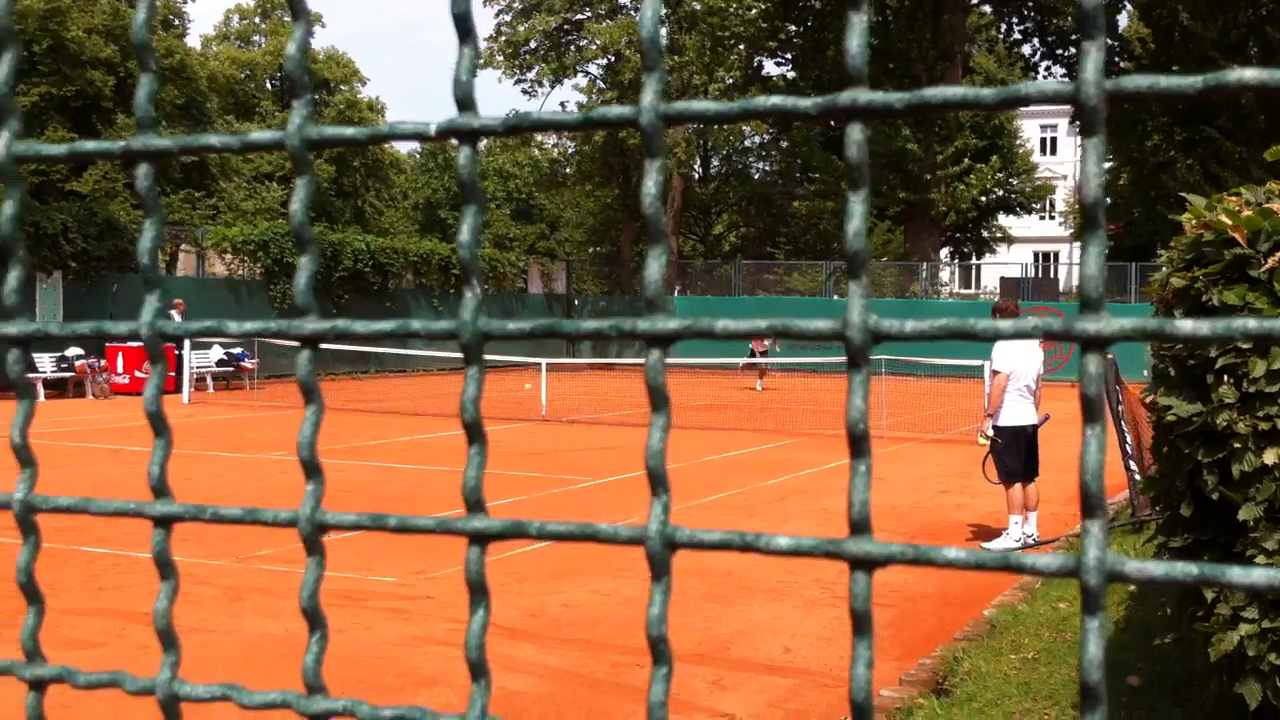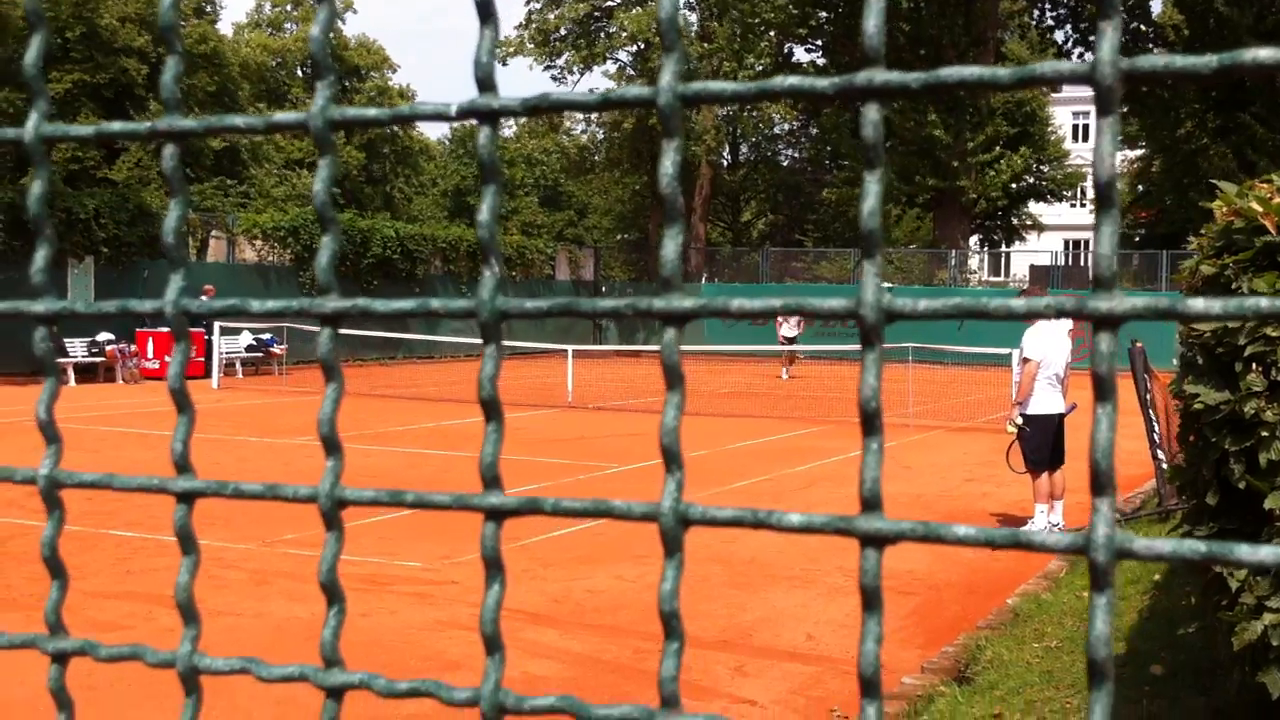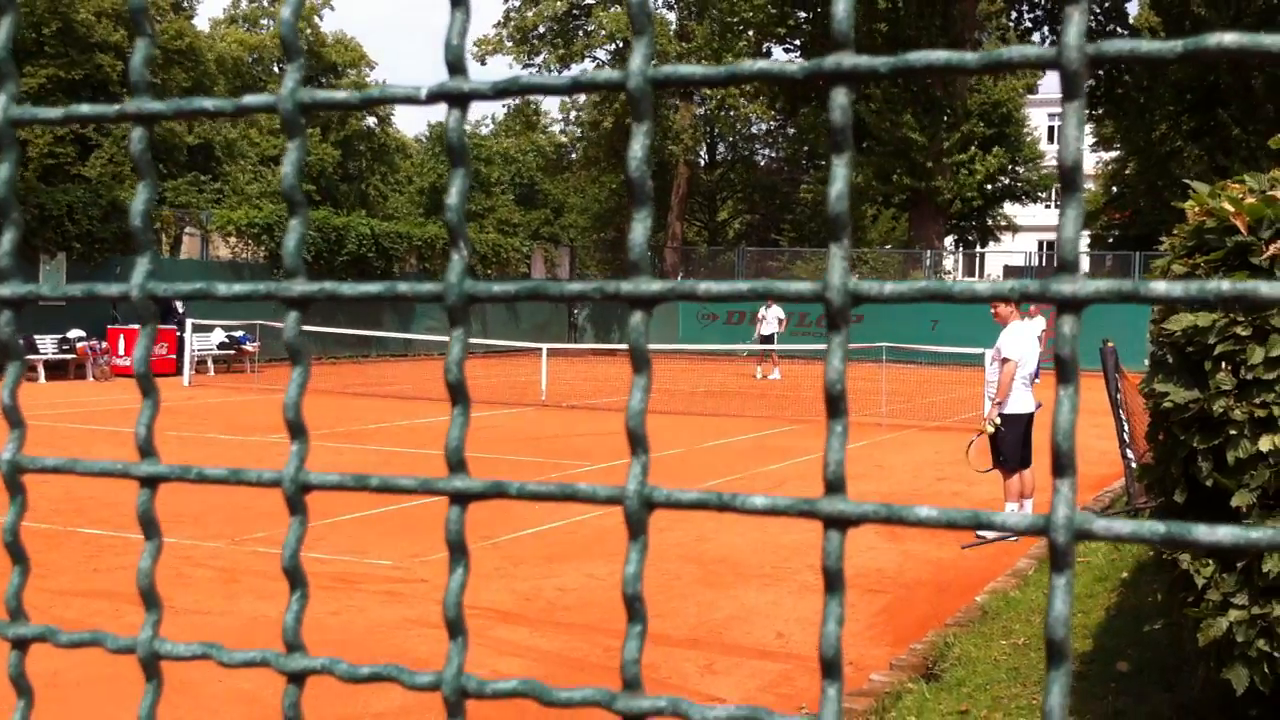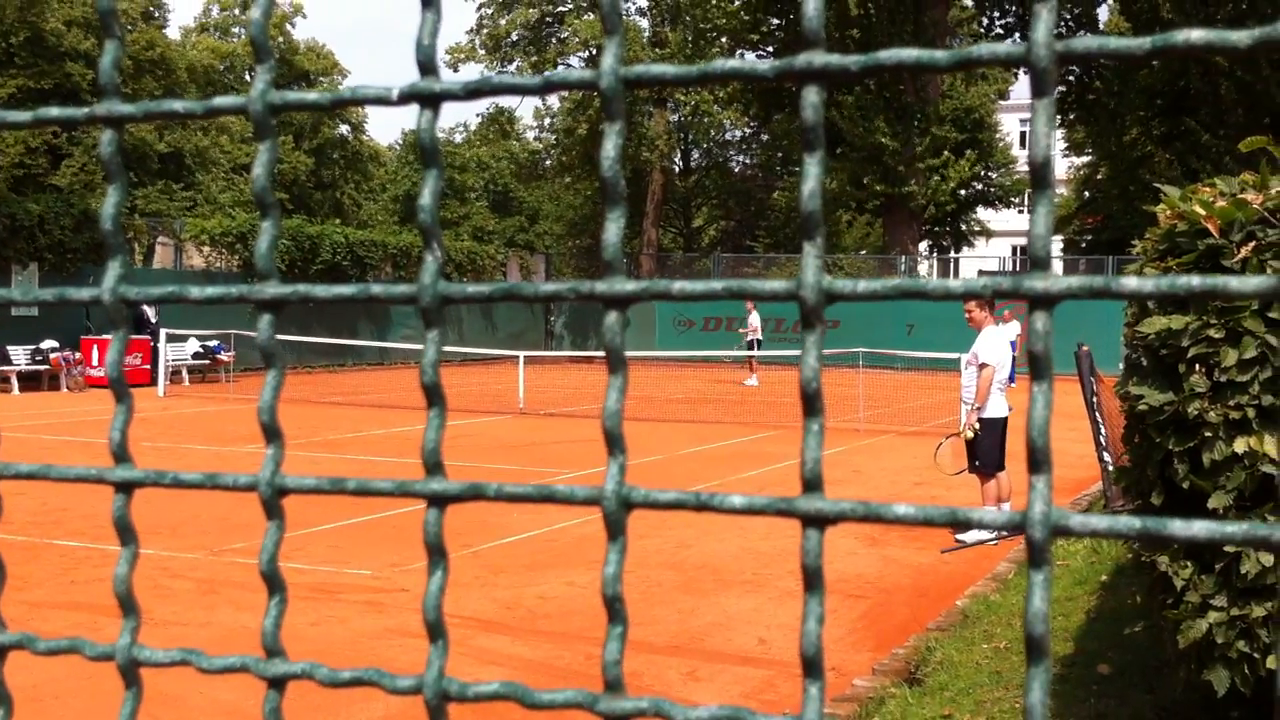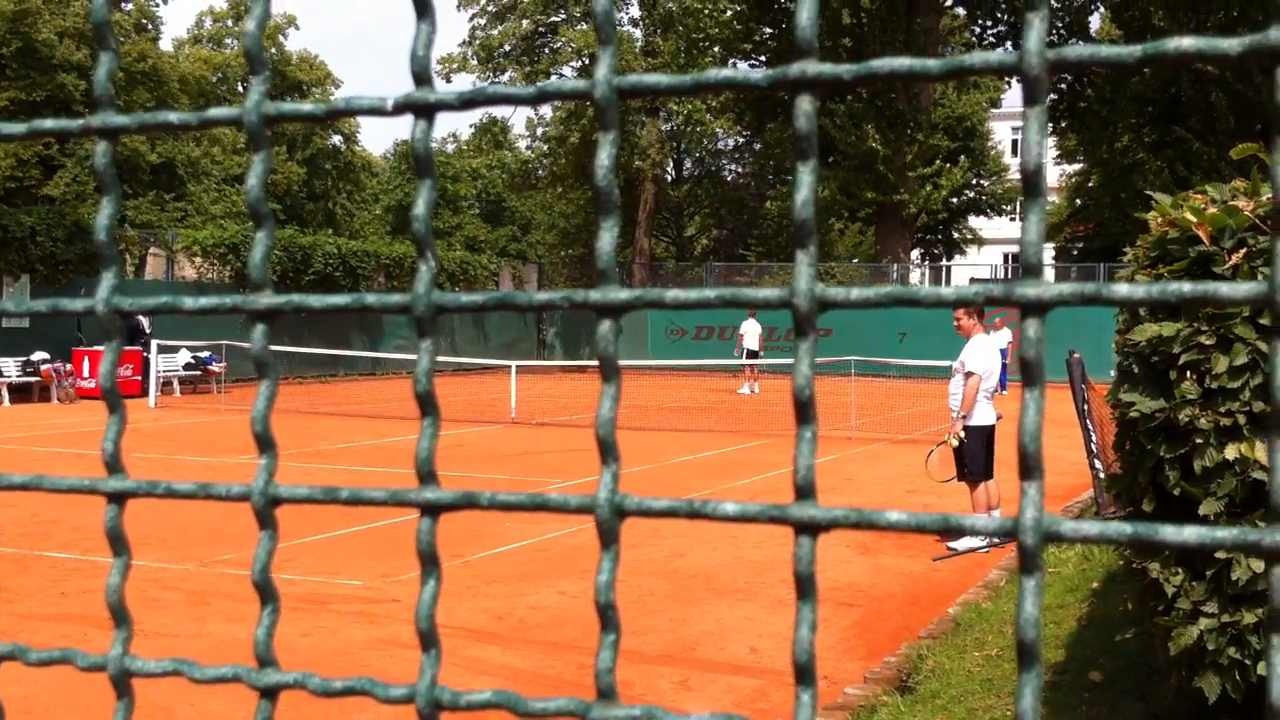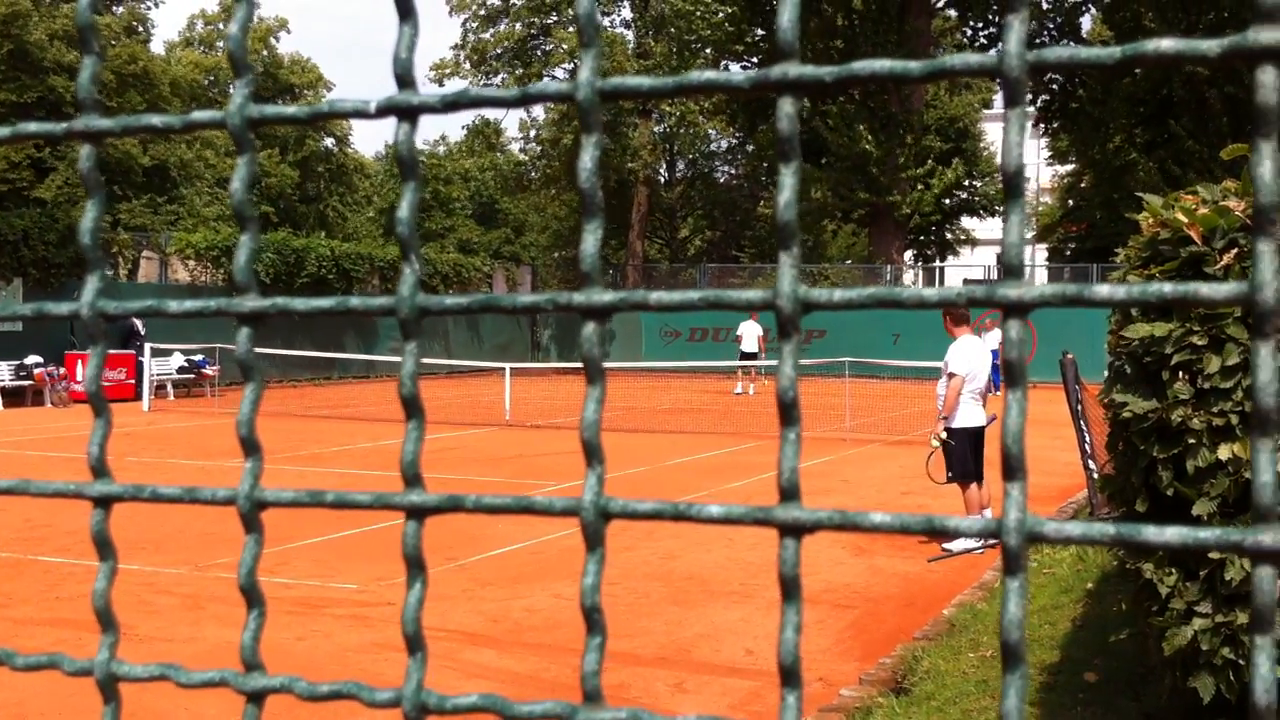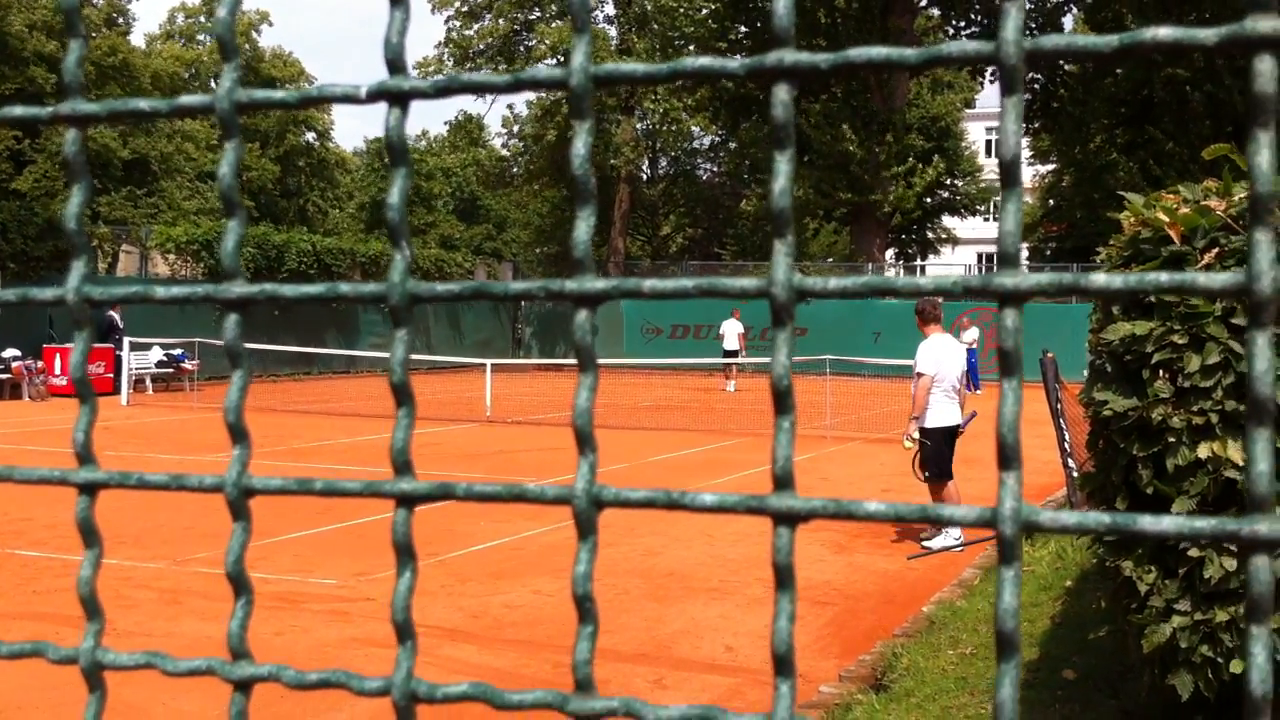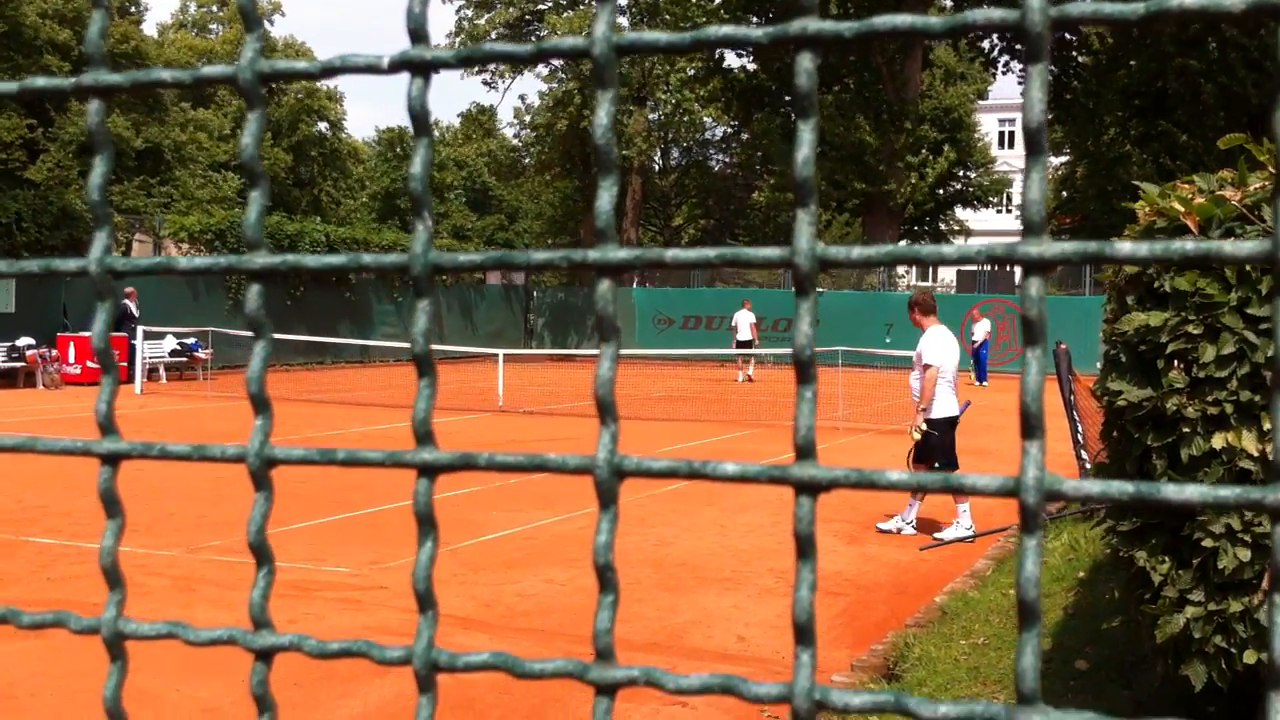
dt=0.4s
person 1, frame 1
left shoulder: (1004, 346)
right shoulder: (1034, 346)
left elbow: (999, 384)
right elbow: (1038, 385)
left wrist: (987, 416)
left hip: (1008, 421)
right hip: (1029, 420)
left knee: (1012, 480)
right knee: (1028, 478)
left ankle: (1014, 535)
right ankle: (1030, 531)
person 1, frame 2
left shoulder: (1034, 333)
right shoulder: (1062, 333)
left elbow: (1030, 372)
right elbow: (1065, 374)
left wrist: (1016, 405)
left hip: (1036, 410)
right hip: (1055, 408)
left knee: (1038, 469)
right knee: (1054, 466)
left ankle: (1039, 523)
right ankle: (1056, 519)
person 1, frame 3
left shoulder: (1011, 333)
right shoulder: (1027, 332)
left elbow: (1008, 371)
left wrist: (995, 405)
left hip: (1009, 409)
right hip: (1024, 406)
left knee: (1009, 468)
right knee: (1023, 465)
person 1, frame 4
left shoulder: (987, 338)
right shoulder: (999, 337)
left elbow: (987, 376)
left wrist: (974, 411)
left hip: (985, 414)
right hip: (996, 412)
left knee: (986, 471)
right knee: (998, 469)
left ankle: (987, 528)
person 1, frame 5
left shoulder: (975, 346)
right shoulder: (990, 345)
left elbow: (972, 385)
left wrist: (959, 418)
left hip: (972, 422)
right hip: (984, 420)
left knee: (975, 479)
right knee: (986, 477)
left ankle: (979, 536)
person 1, frame 6
left shoulder: (959, 348)
right shoulder: (981, 346)
left elbow: (955, 386)
left wrist: (941, 419)
left hip: (959, 423)
right hip: (976, 420)
left knee: (966, 480)
right knee: (976, 479)
left ankle: (974, 537)
person 1, frame 7
left shoulder: (928, 347)
right shoulder: (956, 346)
left elbow: (923, 387)
right elbow: (962, 386)
left wrist: (912, 420)
right wrist: (959, 416)
left hip: (934, 422)
right hip: (950, 419)
left knee: (942, 479)
right knee: (932, 475)
left ankle: (953, 534)
right ankle: (939, 527)
person 1, frame 8
left shoulder: (931, 338)
right shoulder: (945, 335)
left elbow: (931, 377)
right elbow: (952, 376)
left wrist: (921, 411)
right wrist: (944, 408)
left hip: (937, 415)
right hip: (938, 413)
left knee: (948, 469)
right knee: (920, 466)
left ankle: (964, 523)
right ankle: (907, 519)
